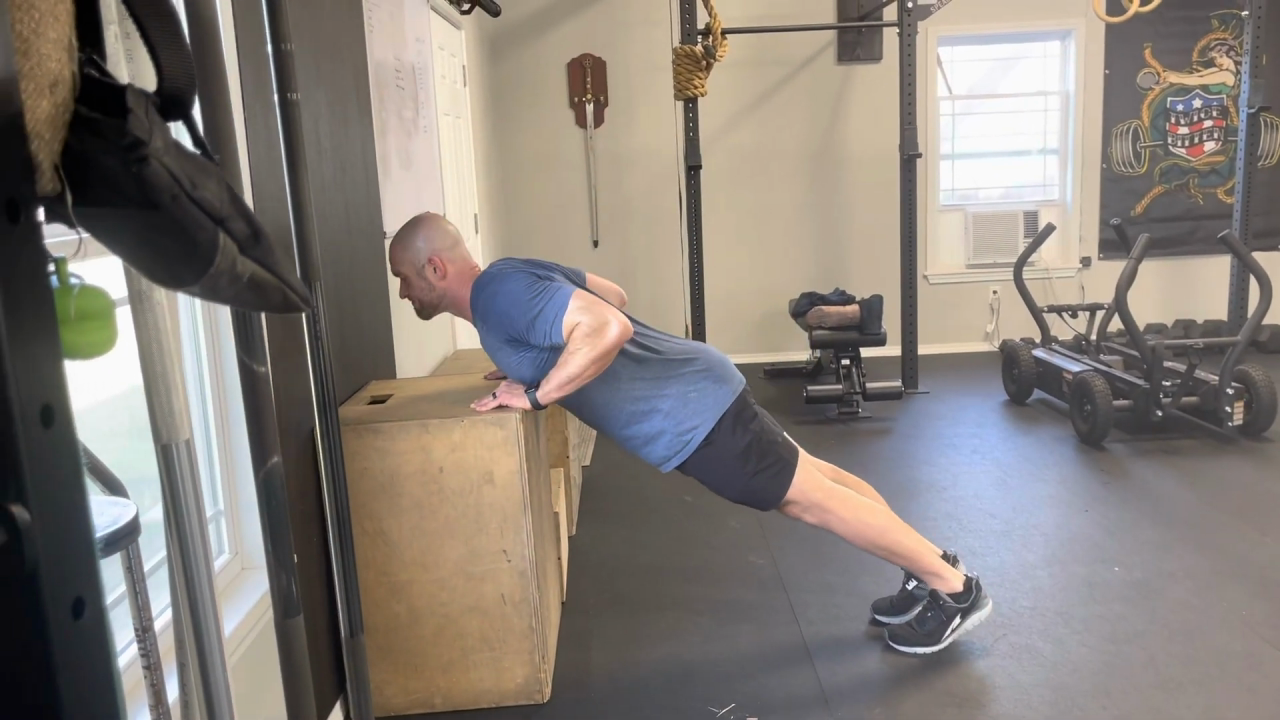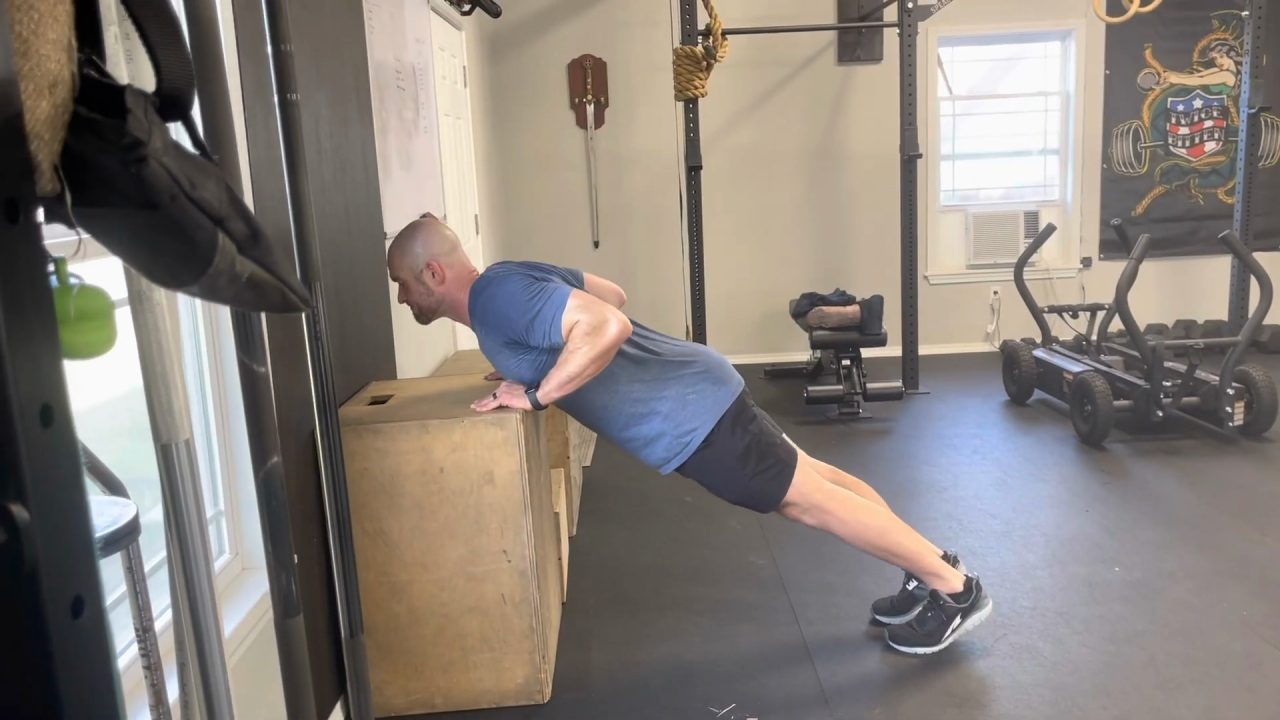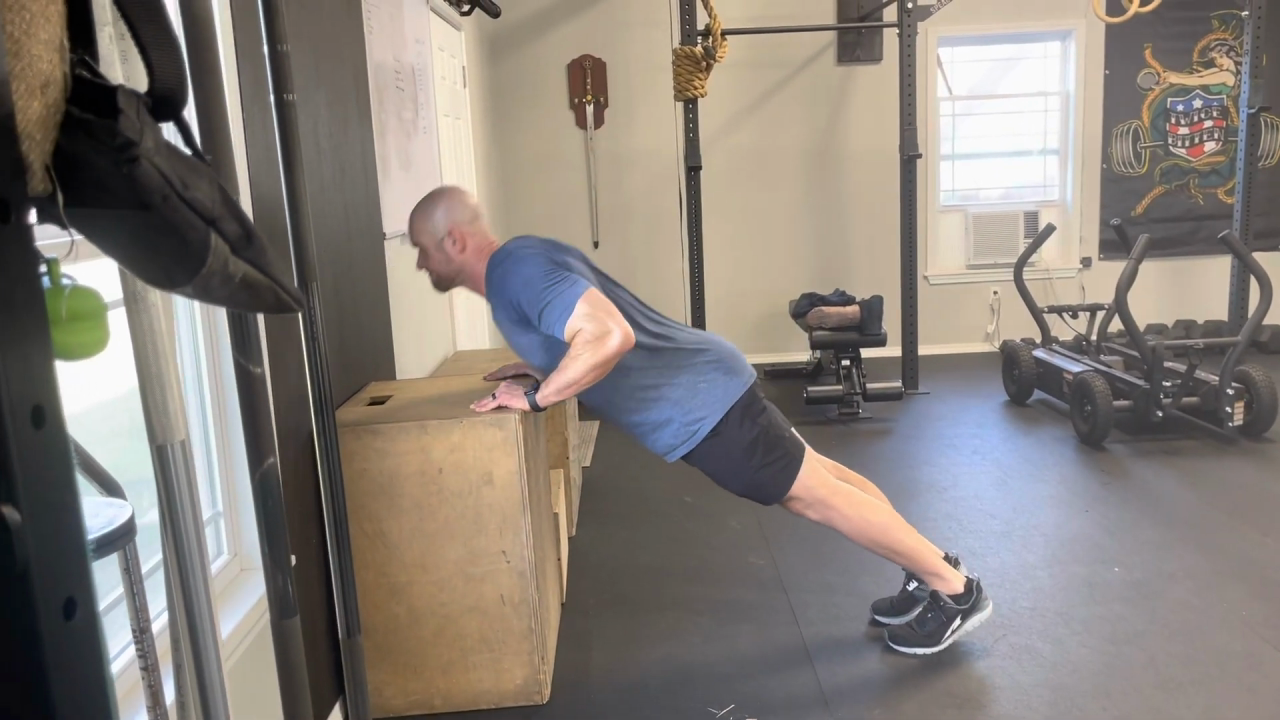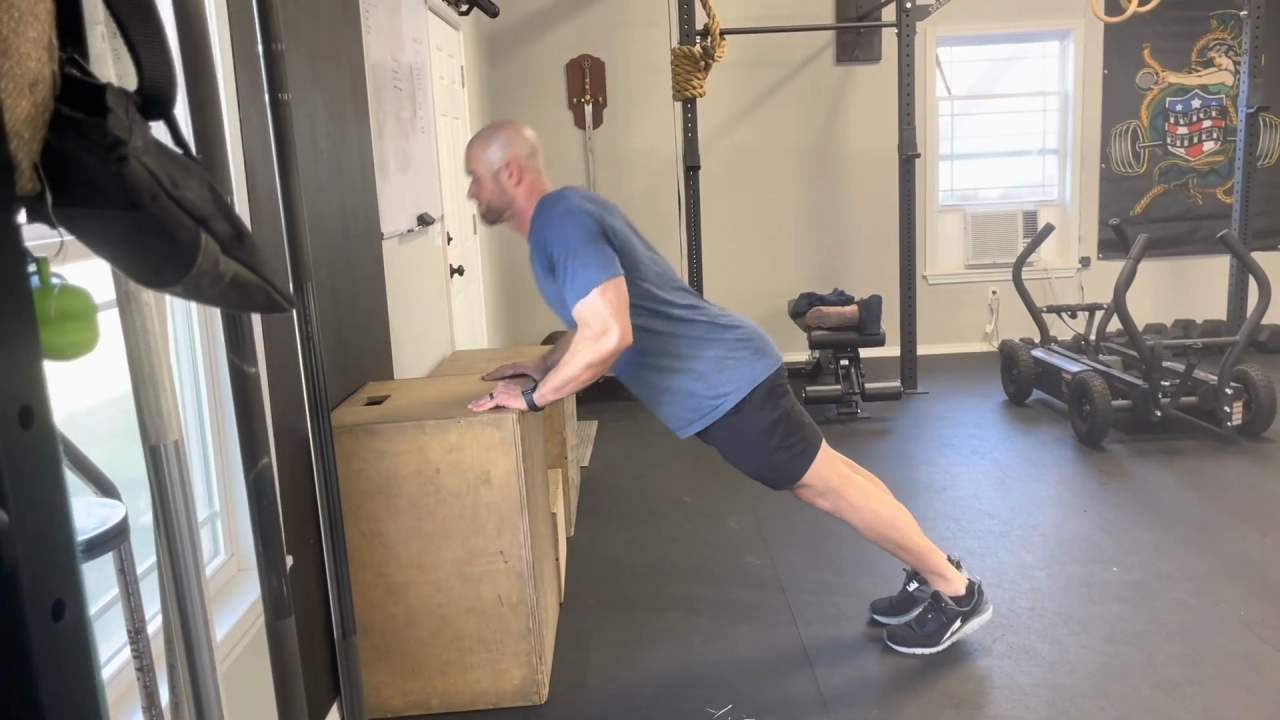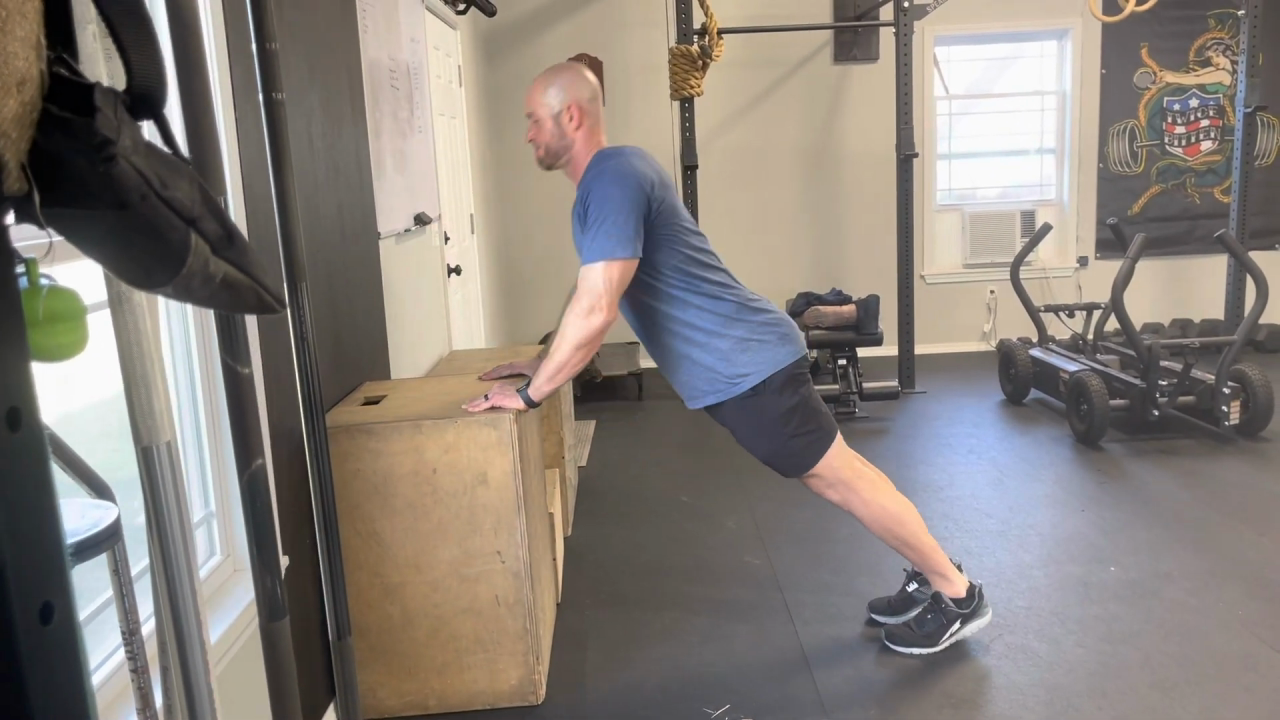
dt=0.2s
person 1, frame 1
left shoulder: (500, 298)
right shoulder: (510, 276)
left elbow: (610, 327)
right elbow: (613, 293)
left wrist: (536, 394)
right wrist: (535, 366)
left hip: (692, 415)
right hip: (699, 391)
left knee: (815, 498)
right knee: (812, 480)
left ankle: (955, 588)
right ankle: (931, 568)
person 1, frame 2
left shoulder: (499, 299)
right shoulder: (508, 279)
left elbow: (607, 326)
right elbow: (613, 292)
left wrist: (536, 394)
right wrist: (534, 368)
left hip: (691, 416)
right hip: (696, 391)
left knee: (814, 499)
right knee: (811, 479)
left ankle: (954, 587)
right ankle: (931, 568)
person 1, frame 3
left shoulder: (516, 271)
right shoulder: (524, 256)
left elbow: (611, 339)
left wrist: (535, 396)
right wrist: (540, 370)
left hip: (698, 406)
right hip: (702, 385)
left knee: (819, 495)
right knee: (817, 475)
left ankle: (954, 589)
right ankle: (931, 568)
person 1, frame 4
left shoulder: (559, 224)
right shoulder: (567, 212)
left elbow: (609, 337)
left wrist: (535, 396)
right wrist: (547, 365)
left hip: (720, 385)
right hip: (724, 373)
left knee: (829, 485)
right knee: (828, 475)
left ankle: (957, 592)
right ankle: (932, 573)
person 1, frame 5
left shoulder: (612, 179)
right shoulder: (617, 172)
left elbow: (596, 310)
right elbow: (595, 298)
left wrist: (530, 394)
right wrist: (546, 363)
left hip: (741, 368)
right hip: (743, 359)
left knee: (840, 477)
right knee: (839, 471)
left ankle: (958, 596)
right ankle: (932, 578)
